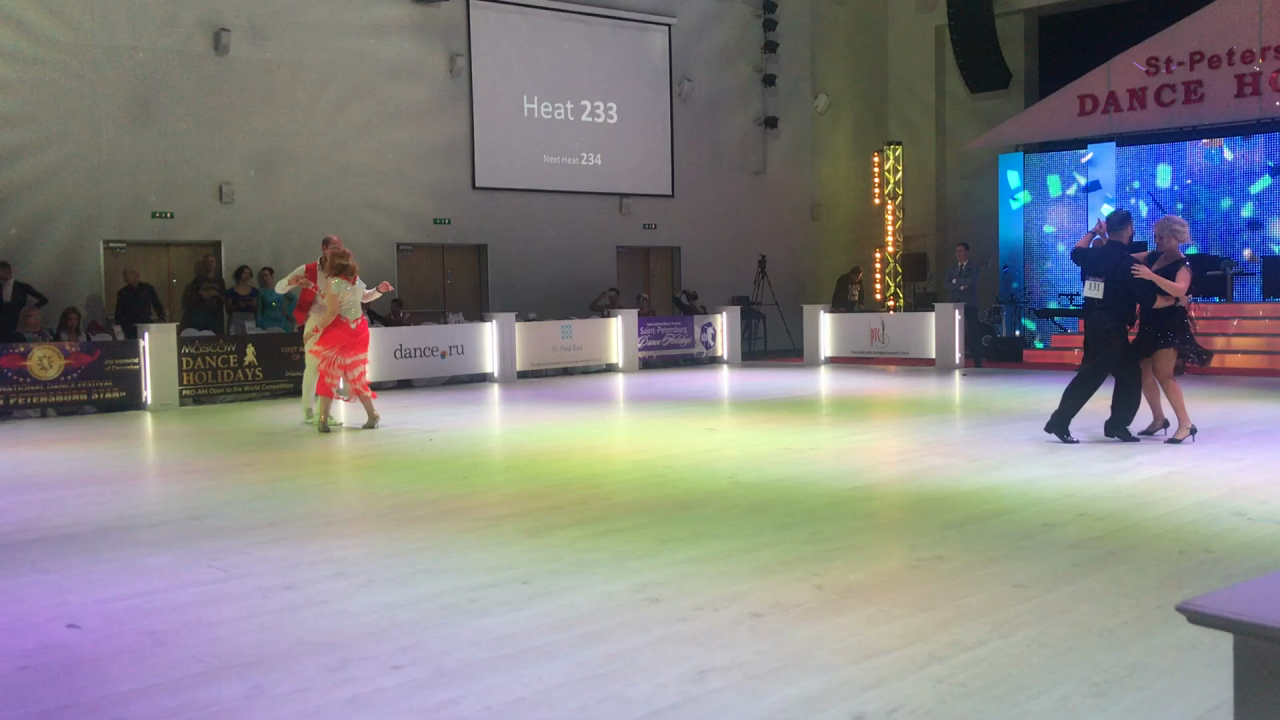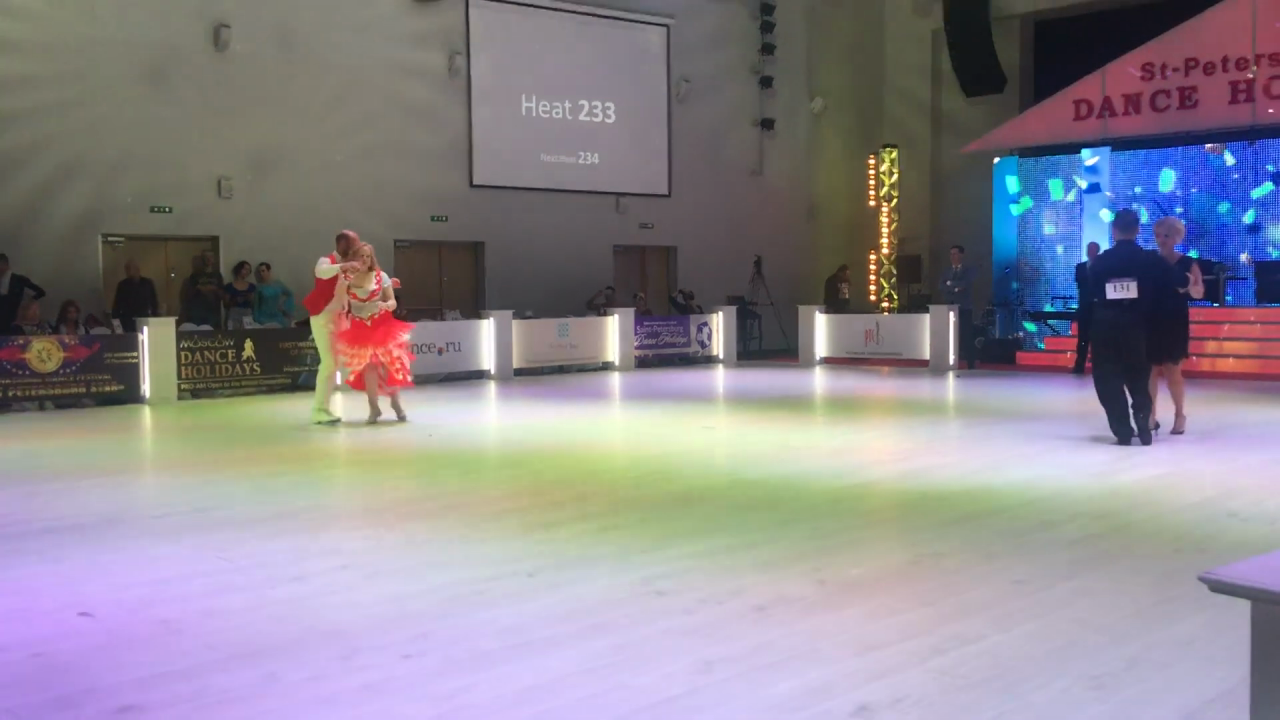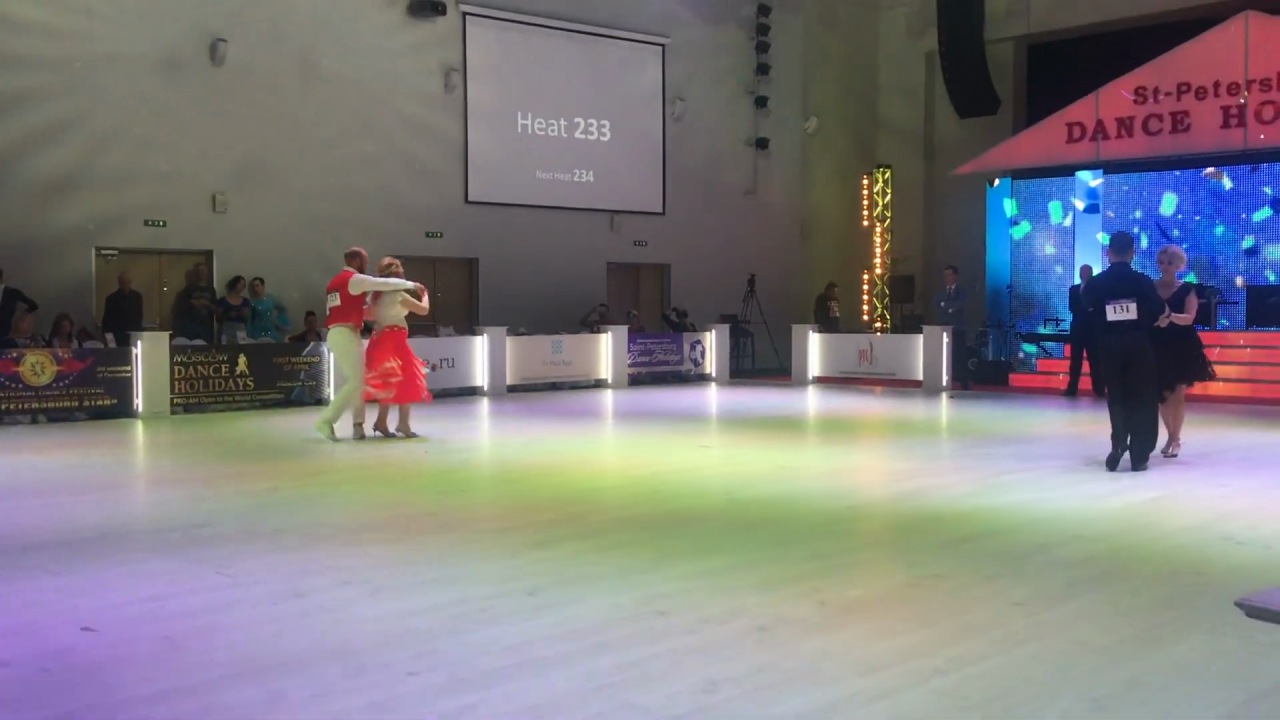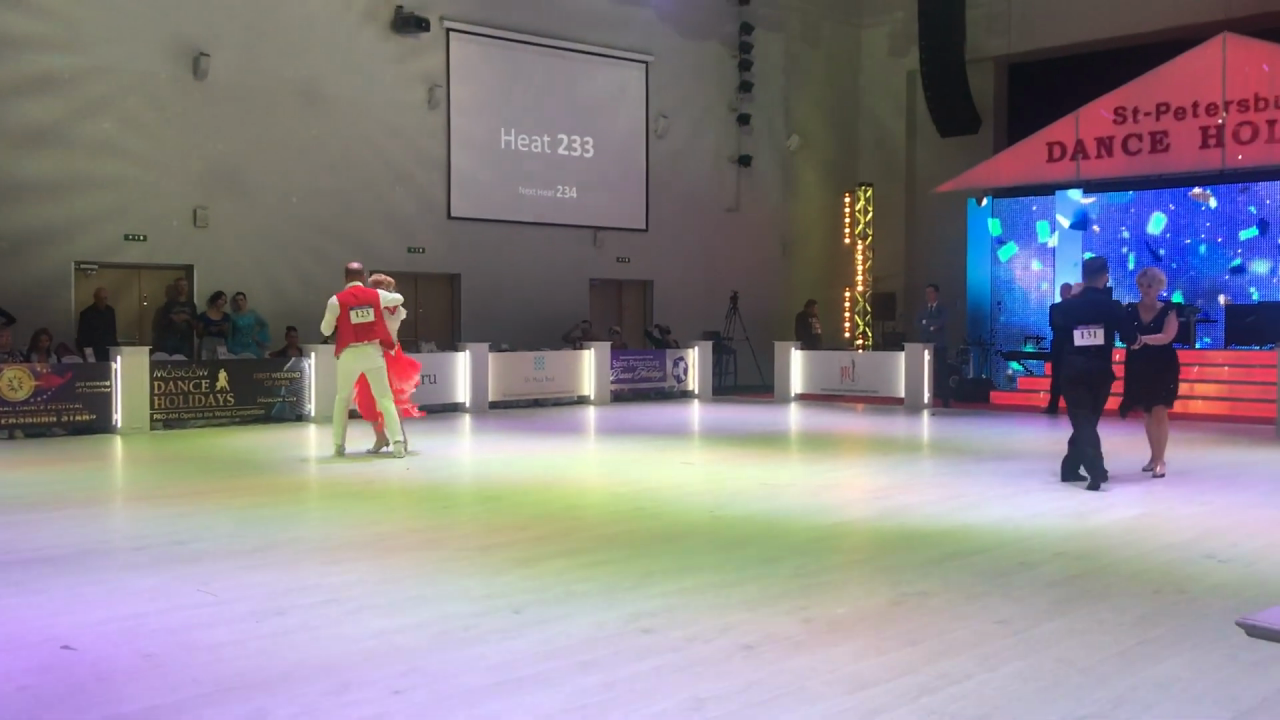
dt=0.4s
person 1, frame 1
left shoulder: (1094, 255)
right shoulder: (1125, 261)
left elbow: (1077, 252)
right elbow: (1141, 296)
left wrist: (1094, 232)
left hip: (1095, 322)
right hip: (1111, 326)
left knee: (1129, 375)
right knee: (1090, 376)
left ankle: (1117, 425)
right ankle: (1059, 421)
person 1, frame 2
left shoulder: (1101, 260)
right shoulder: (1149, 259)
left elbow: (1094, 294)
left hip: (1104, 325)
right hip: (1134, 325)
left knee: (1108, 378)
right knee: (1137, 374)
left ankle: (1122, 430)
right ankle: (1141, 421)
person 1, frame 3
left shoulder: (1096, 283)
right shoulder: (1143, 282)
left elbow: (1088, 307)
right elbow: (1160, 312)
right wrist: (1158, 317)
left hip: (1109, 347)
right hip: (1138, 346)
left knee: (1116, 399)
right knee: (1142, 401)
left ankle: (1119, 443)
right ankle: (1140, 456)
person 1, frame 4
left shoulder: (1067, 306)
right shoulder: (1113, 307)
right elbow: (1130, 338)
right wrist: (1136, 341)
left hip: (1072, 370)
right hip: (1100, 370)
left knee: (1081, 420)
right knee: (1089, 419)
left ankle: (1096, 470)
right ankle: (1071, 467)
person 2, frame 1
left shoulder: (1182, 265)
right shoulder: (1153, 257)
left elbow: (1178, 290)
left wrist: (1152, 276)
left hip: (1171, 326)
right hip: (1150, 325)
left knee: (1163, 374)
right knee: (1144, 373)
left ankle: (1185, 426)
right ankle: (1159, 419)
person 2, frame 2
left shoulder: (1187, 263)
left elbow: (1200, 293)
left wrist: (1189, 285)
left hip: (1173, 322)
left knee: (1171, 370)
right knee: (1148, 371)
left ankle: (1180, 415)
right ankle: (1151, 420)
person 2, frame 3
left shoulder: (1187, 290)
left elbow: (1188, 318)
left wrist: (1171, 317)
left hip: (1182, 347)
right hip: (1157, 348)
left knee: (1177, 394)
right knee: (1164, 395)
left ankle: (1176, 440)
right ankle: (1170, 437)
person 2, frame 4
left shoulder: (1168, 312)
right shoulder: (1129, 311)
left elbow: (1166, 337)
left wrist: (1142, 339)
left hip: (1163, 368)
right hip: (1138, 369)
left knee: (1159, 413)
right knee: (1148, 414)
left ankle: (1160, 460)
right ankle: (1153, 456)
person 3, frame 1
right shoulder: (307, 270)
right elbow: (280, 289)
right wrist: (292, 281)
right hip: (313, 325)
right knee: (312, 368)
right ankle: (309, 410)
person 3, frame 2
left shoulder: (344, 265)
right shoulder: (326, 262)
right elbow: (323, 272)
right wrist: (342, 266)
left hip: (339, 319)
right hip: (323, 318)
left knee: (333, 363)
right knee: (329, 362)
left ankle: (321, 407)
right ankle: (319, 409)
person 3, frame 3
left shoulder: (333, 283)
right shoulder: (356, 280)
right elbow: (387, 284)
right wrist: (413, 285)
left hip: (334, 335)
right hip: (346, 335)
left knee: (355, 381)
right knee: (356, 382)
left ankle: (358, 426)
right ankle: (326, 421)
person 3, frame 4
left shoulder: (336, 300)
right shoulder: (377, 295)
left elbow: (326, 330)
right elbow: (399, 299)
left wrist: (329, 319)
left hip: (349, 354)
right hip: (374, 352)
left knee: (342, 399)
right knee: (385, 398)
left ankle: (339, 445)
right ankle: (398, 444)
person 4, frame 1
left shoulder: (334, 283)
right shoulder: (356, 282)
left elbow: (330, 313)
left wrist: (315, 330)
left hip: (340, 331)
right hip: (356, 330)
left knee: (329, 375)
right knee: (354, 377)
left ankle: (324, 419)
right ankle: (372, 414)
person 4, frame 2
left shoulder: (381, 276)
right shoulder: (346, 277)
left elbow: (391, 302)
right elbow: (338, 293)
left wrist: (384, 306)
right wrist: (346, 278)
left hip: (383, 326)
right hip: (360, 329)
left knee: (390, 367)
right knee: (368, 370)
left ankle: (396, 403)
right ankle: (374, 408)
person 4, frame 3
left shoulder: (376, 294)
right shoulder: (397, 294)
left elbow: (370, 315)
right elbow: (424, 310)
right wrist: (425, 294)
left hip: (379, 341)
right hip: (394, 341)
left knee: (386, 384)
right knee: (407, 382)
left ankle: (381, 423)
right ankle: (403, 424)
person 4, frame 4
right shoulder: (398, 310)
right hip: (394, 355)
left knee: (371, 400)
right knee: (396, 398)
left ankle: (381, 438)
right ankle: (399, 436)
